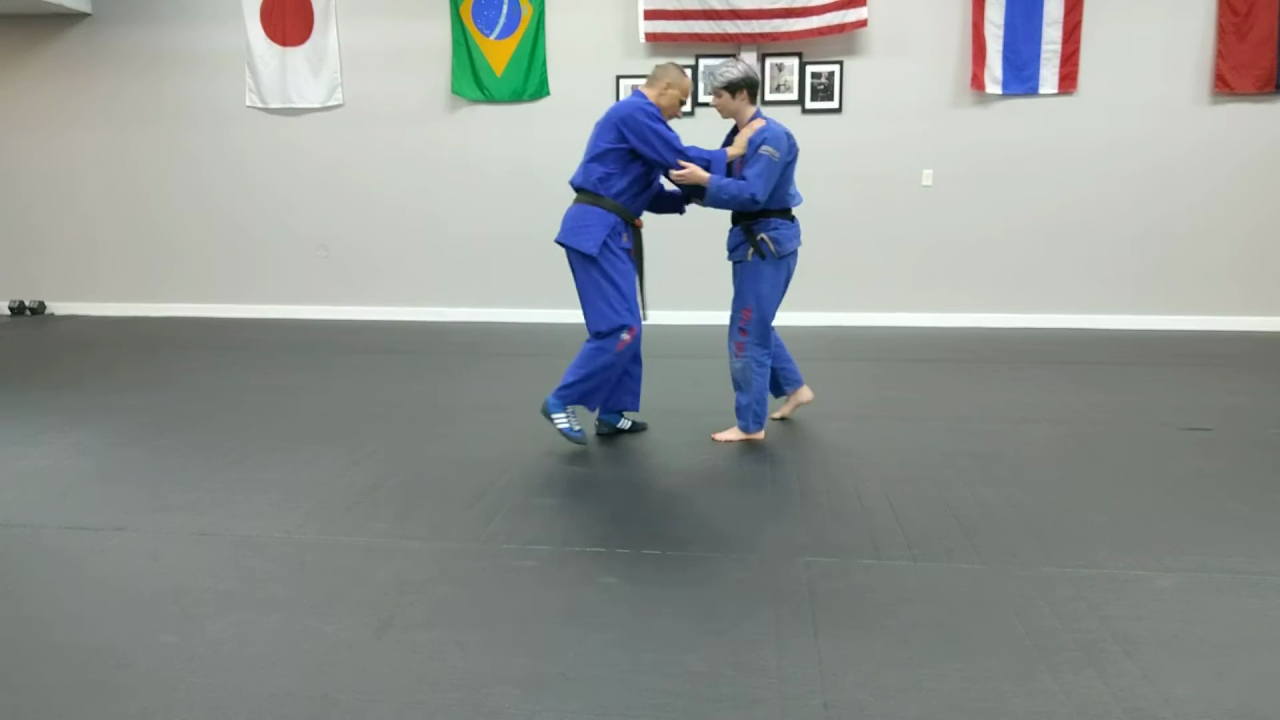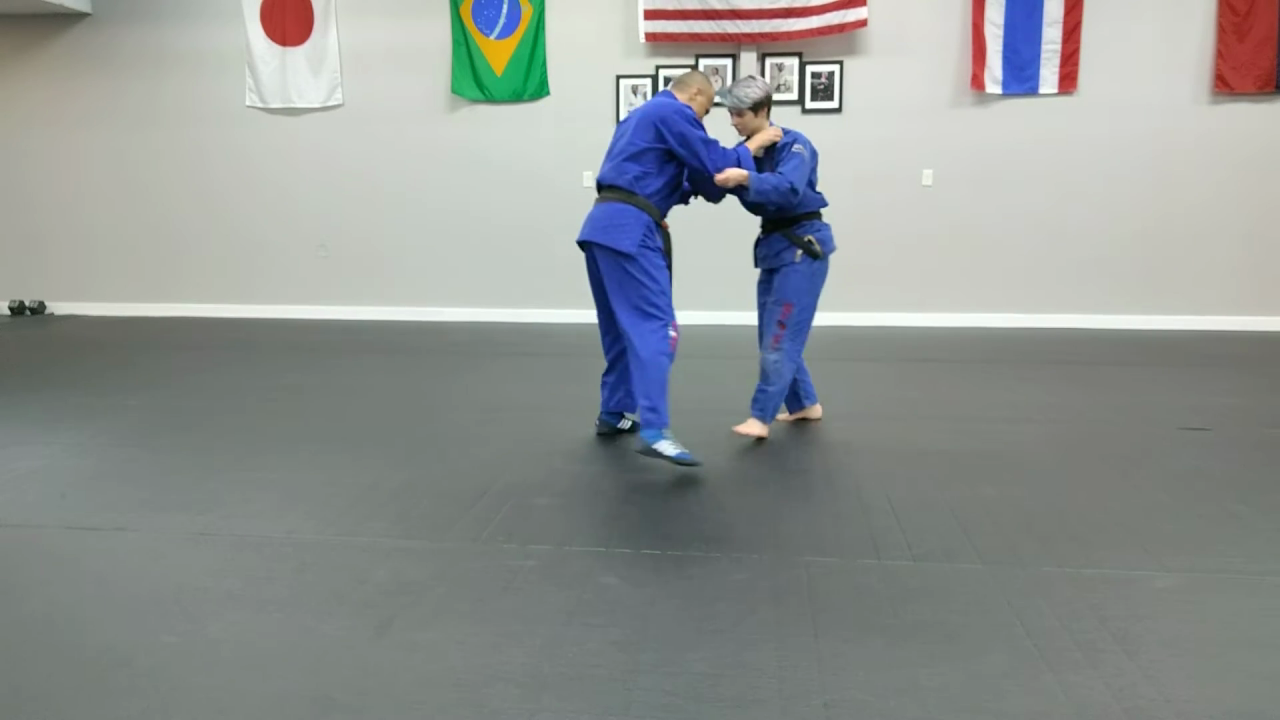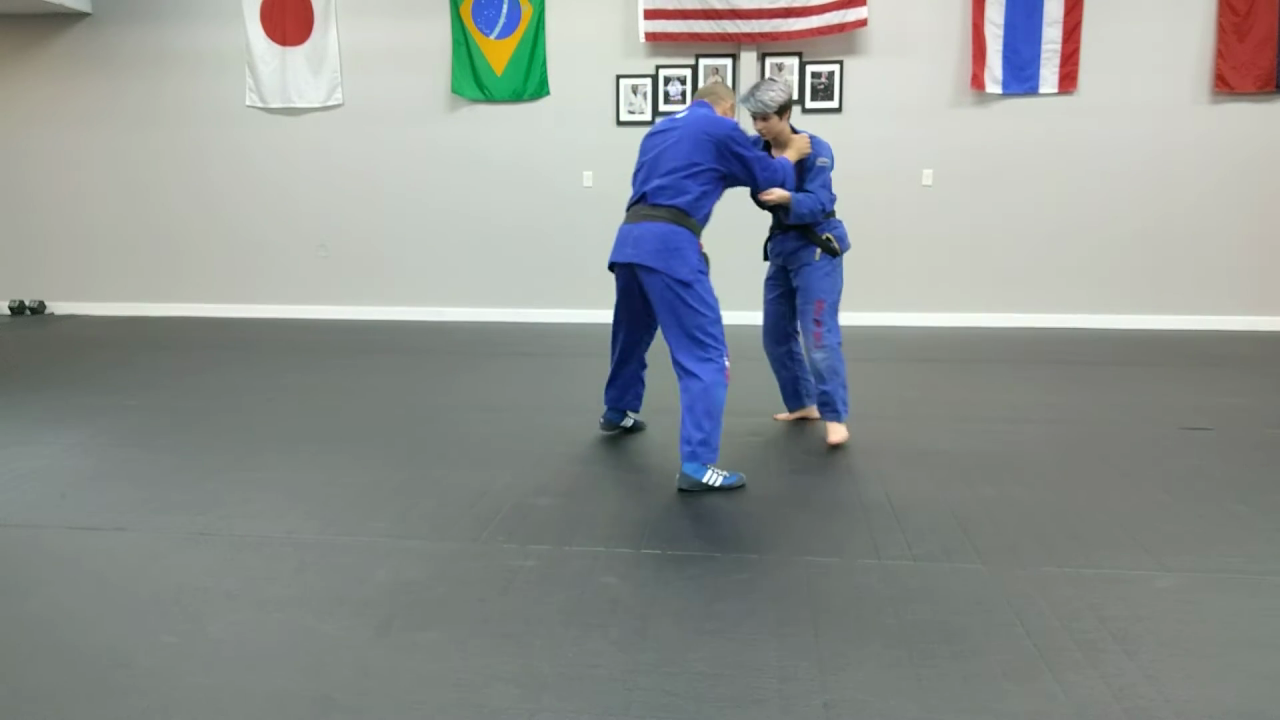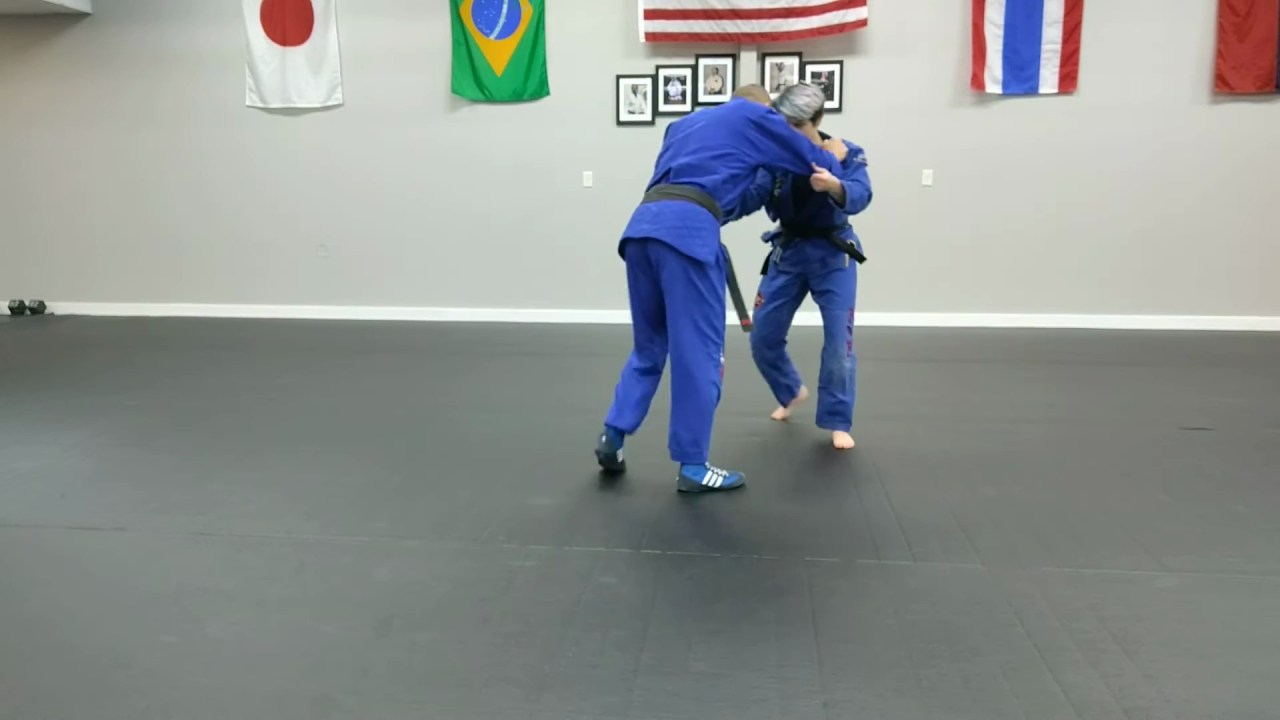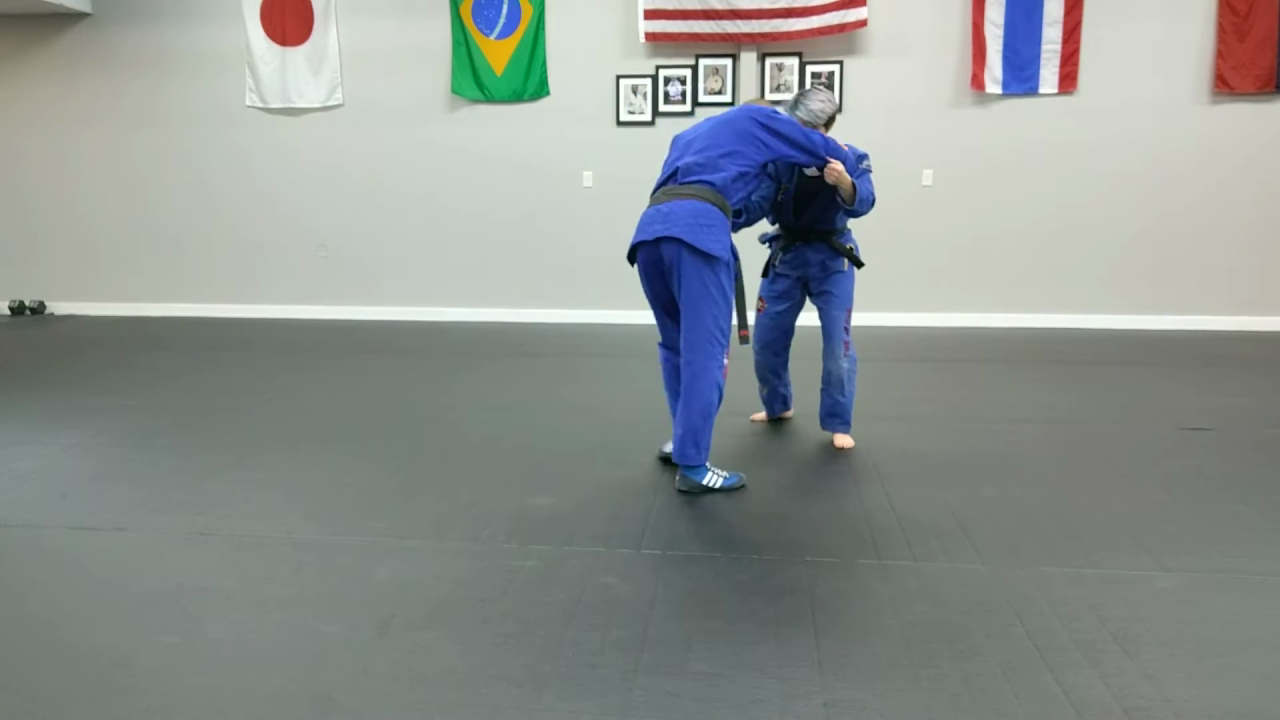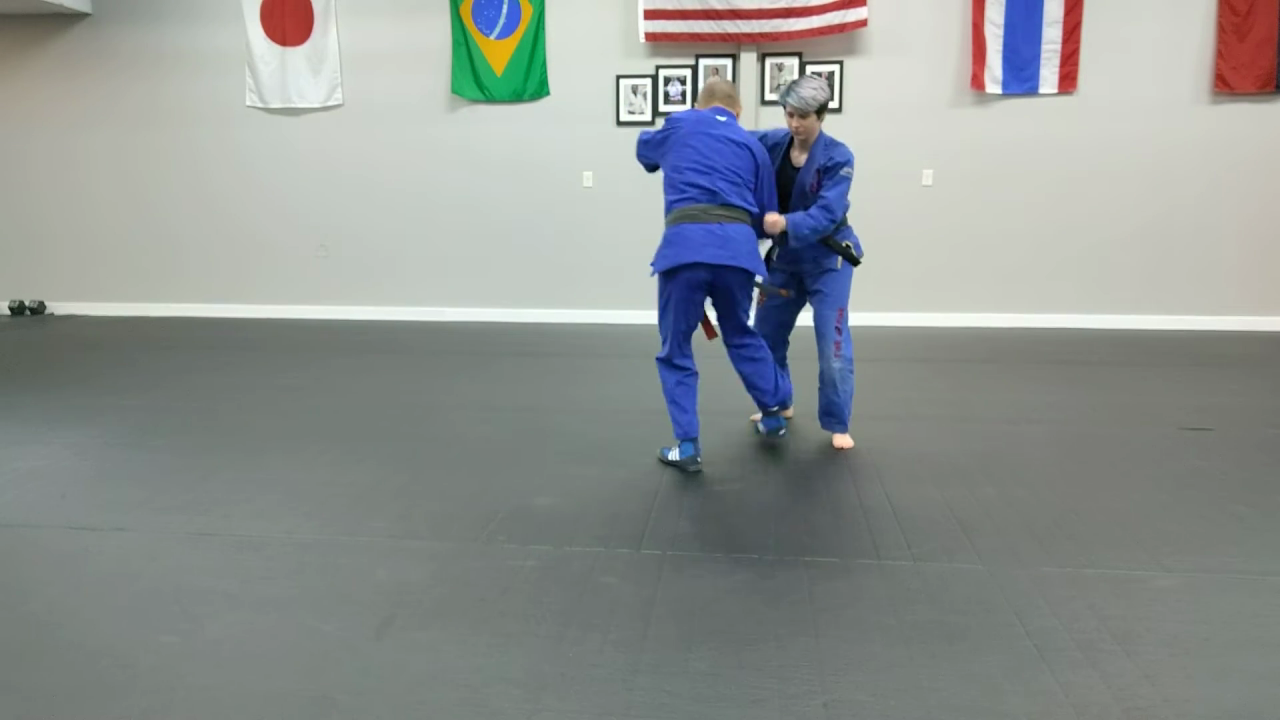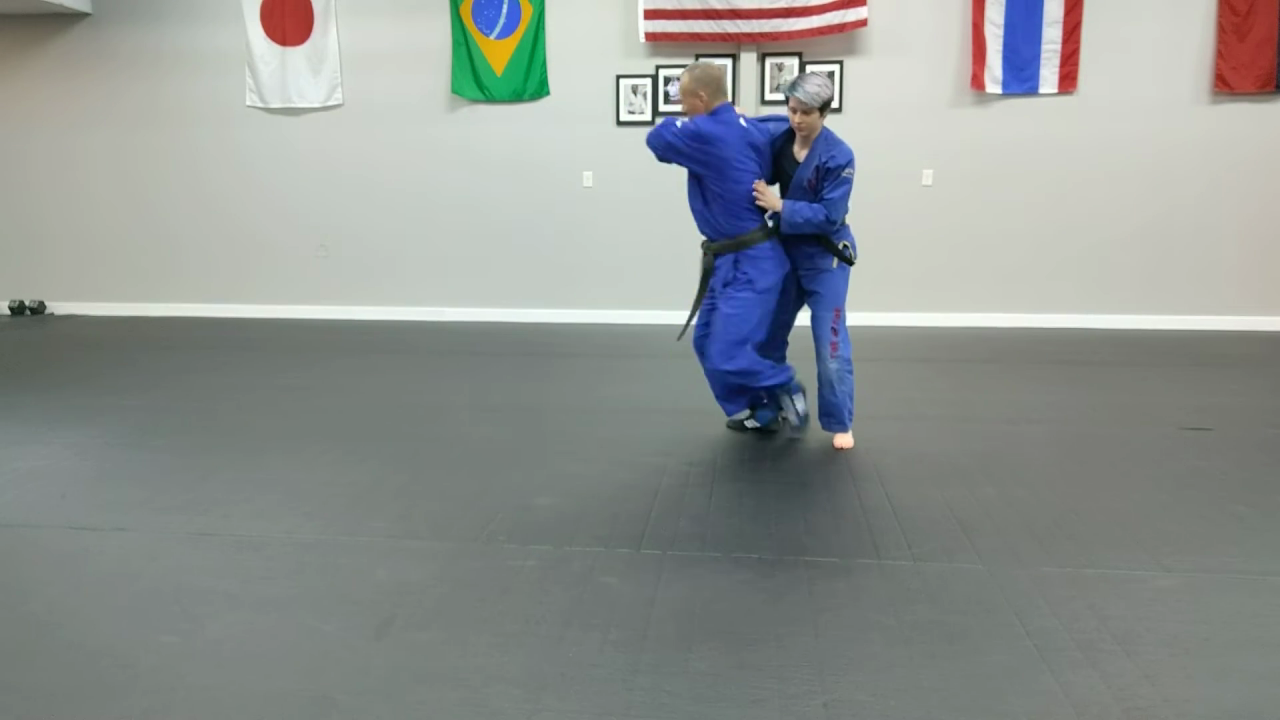
dt=0.3s
person 1, frame 1
left shoulder: (630, 116)
right shoulder: (636, 112)
left elbow: (645, 191)
right elbow: (678, 159)
left wrist: (690, 198)
right wrist: (733, 151)
left hip: (604, 231)
right hip: (597, 231)
left knee: (623, 325)
right knee: (621, 328)
left ankle: (612, 413)
right ankle: (561, 402)
person 1, frame 2
left shoulder: (641, 115)
right shoulder: (674, 113)
right elbow: (714, 165)
left wrist: (693, 189)
right wrist: (753, 144)
left hip: (603, 225)
right hip: (627, 229)
left knee: (620, 327)
right knee: (655, 328)
left ankle: (613, 414)
right ankle: (654, 432)
person 1, frame 3
left shoulder: (660, 129)
right shoulder: (721, 128)
right elbow: (765, 176)
left wrist: (719, 175)
right wrist: (791, 154)
left hip: (630, 239)
right hip: (671, 246)
left knee: (633, 334)
right knee: (704, 356)
left ankle: (617, 412)
right ankle: (696, 465)
person 1, frame 4
left shoulder: (685, 123)
right shoulder: (755, 114)
right elbow: (811, 159)
left wrist: (751, 198)
right wrist: (833, 157)
left hip: (644, 222)
right hip: (688, 229)
left knee: (650, 344)
right knee: (698, 351)
left ankle: (614, 434)
right ankle: (692, 466)
person 1, frame 5
left shoulder: (692, 133)
right shoulder: (757, 118)
right elbow: (815, 146)
left wrist: (755, 207)
right wrist: (843, 160)
left hip: (651, 225)
right hip: (699, 229)
left knee: (675, 342)
right knee: (704, 353)
left ankle: (683, 440)
right ankle: (692, 467)
person 1, frame 6
left shoulder: (681, 123)
right shoulder: (753, 146)
left elbow: (646, 150)
right elbow: (765, 215)
left hip: (687, 243)
right hip: (738, 246)
left knee: (674, 353)
right knee: (741, 336)
left ankle: (685, 446)
right ankle: (774, 414)
person 1, frame 7
left shoulder: (708, 133)
right shoulder: (750, 132)
left elbow: (659, 139)
left wrist: (684, 124)
left hip: (748, 264)
right hip: (730, 260)
left knee: (729, 358)
right knee: (708, 342)
left ankle: (788, 390)
right ankle: (761, 407)
person 2, frame 1
left shoulder: (770, 135)
right shoulder: (740, 134)
left elbow: (752, 195)
right elbow: (736, 184)
left wrist: (704, 180)
right wrist: (696, 179)
left hip: (767, 241)
right hip: (756, 239)
left knee: (747, 332)
right knee: (756, 325)
left ankle: (751, 425)
right ankle: (795, 388)
person 2, frame 2
left shoulder: (793, 144)
left elbow: (788, 187)
right elbow: (732, 187)
left wrist: (745, 179)
left hip: (805, 246)
right hip: (774, 245)
left knee: (780, 333)
right knee: (771, 333)
left ankle: (762, 417)
right ankle: (806, 403)
person 2, frame 3
left shoulder: (815, 150)
right shoulder: (756, 148)
left elbow: (819, 203)
left wrist: (787, 199)
left hip: (819, 245)
right hip: (783, 243)
left knee: (818, 331)
right knee: (776, 333)
left ankle: (835, 417)
right ankle: (803, 403)
person 2, frame 4
left shoulder: (846, 153)
left elbow: (860, 197)
right elbow: (752, 195)
left wrist: (835, 186)
left hip: (832, 253)
right hip: (788, 251)
left knee: (840, 342)
right knee: (763, 336)
left ankle: (837, 422)
right ankle: (791, 391)
person 2, frame 5
left shoulder: (851, 159)
right shoulder: (779, 159)
left elbow: (863, 202)
right elbow: (756, 204)
left wrist: (846, 184)
left hip: (831, 256)
right hip: (786, 254)
left knee: (838, 343)
right knee: (768, 340)
left ankle: (839, 424)
right ankle: (779, 406)
person 2, frame 6
left shoulder: (838, 157)
right shoulder: (773, 144)
left elbow: (829, 214)
left wrist: (785, 224)
left hip: (828, 255)
right hip: (787, 252)
left knee: (832, 341)
right knee: (766, 333)
left ankle: (839, 424)
person 2, frame 7
left shoulder: (838, 155)
right shoulder: (777, 134)
left elbow: (828, 215)
left wrist: (780, 206)
left hip: (825, 255)
right hip: (785, 251)
left knee: (829, 341)
right knee: (766, 334)
left ankle: (840, 424)
